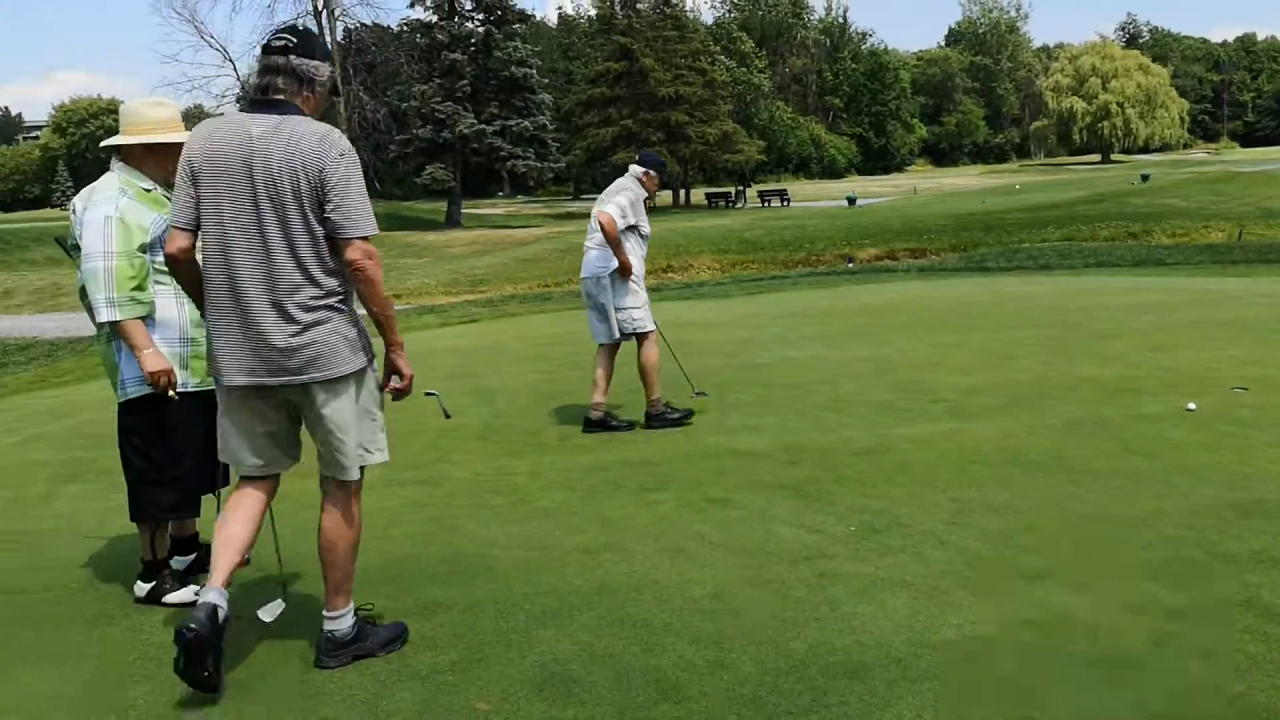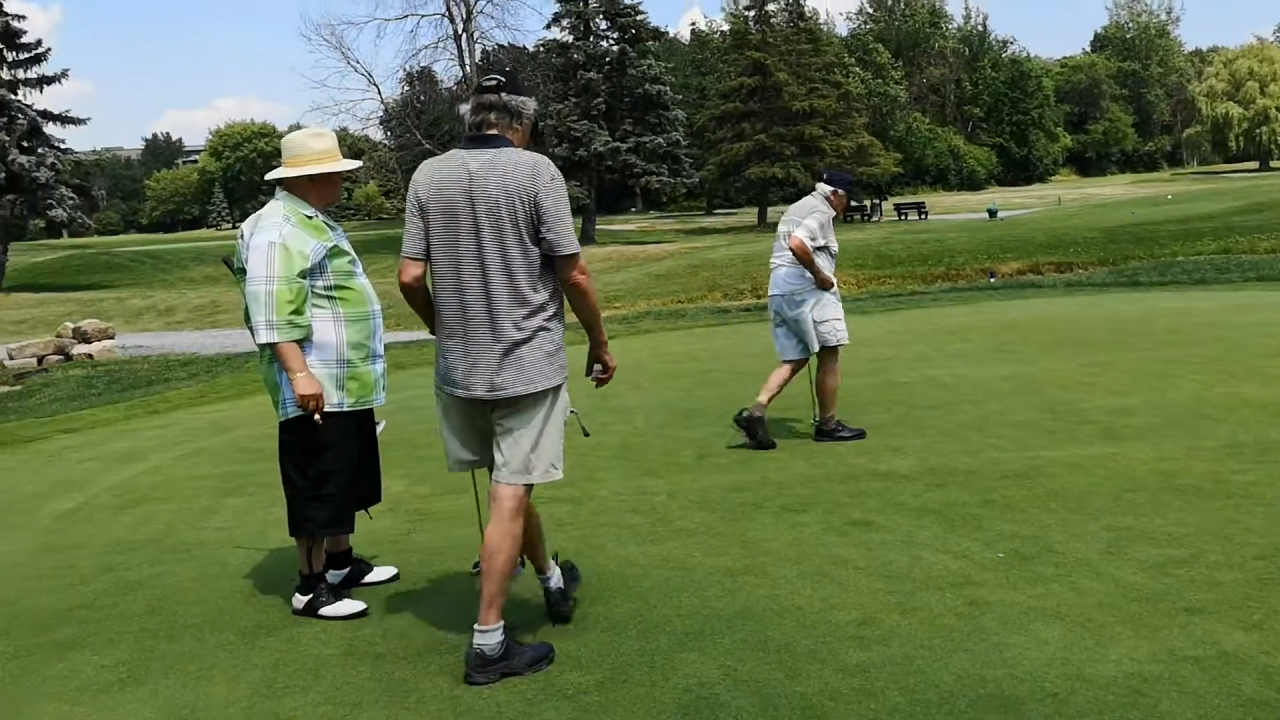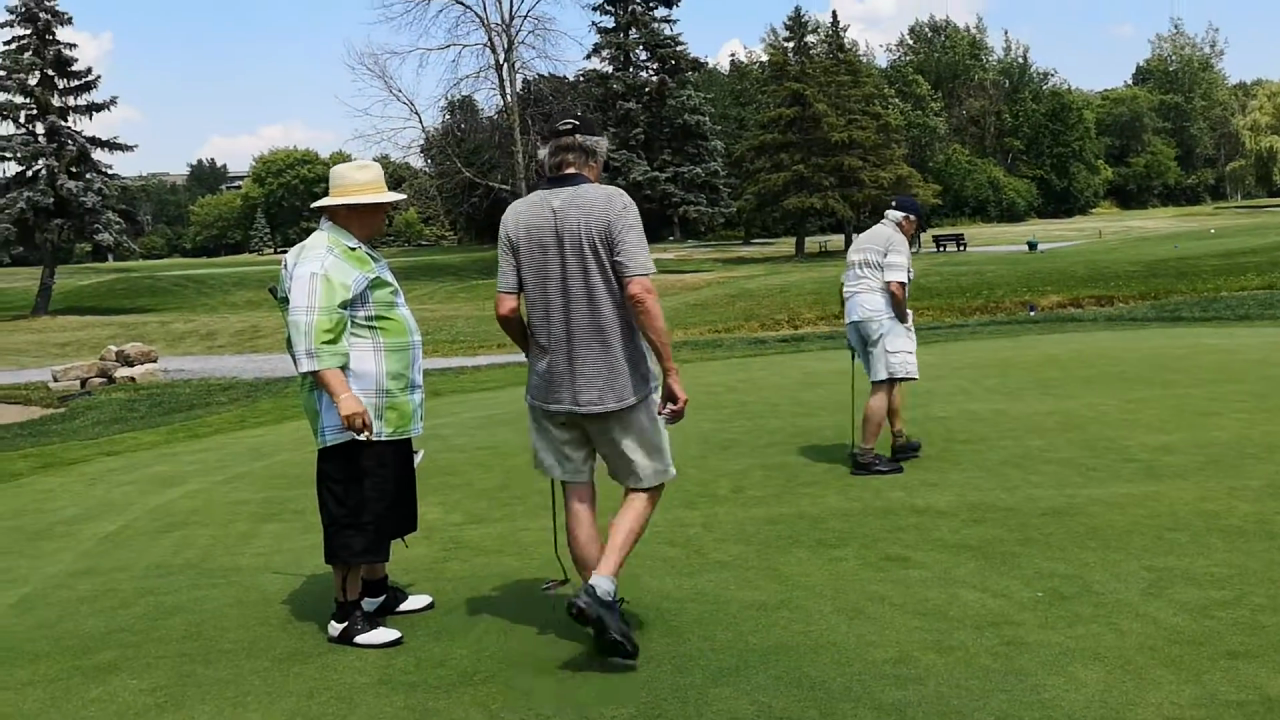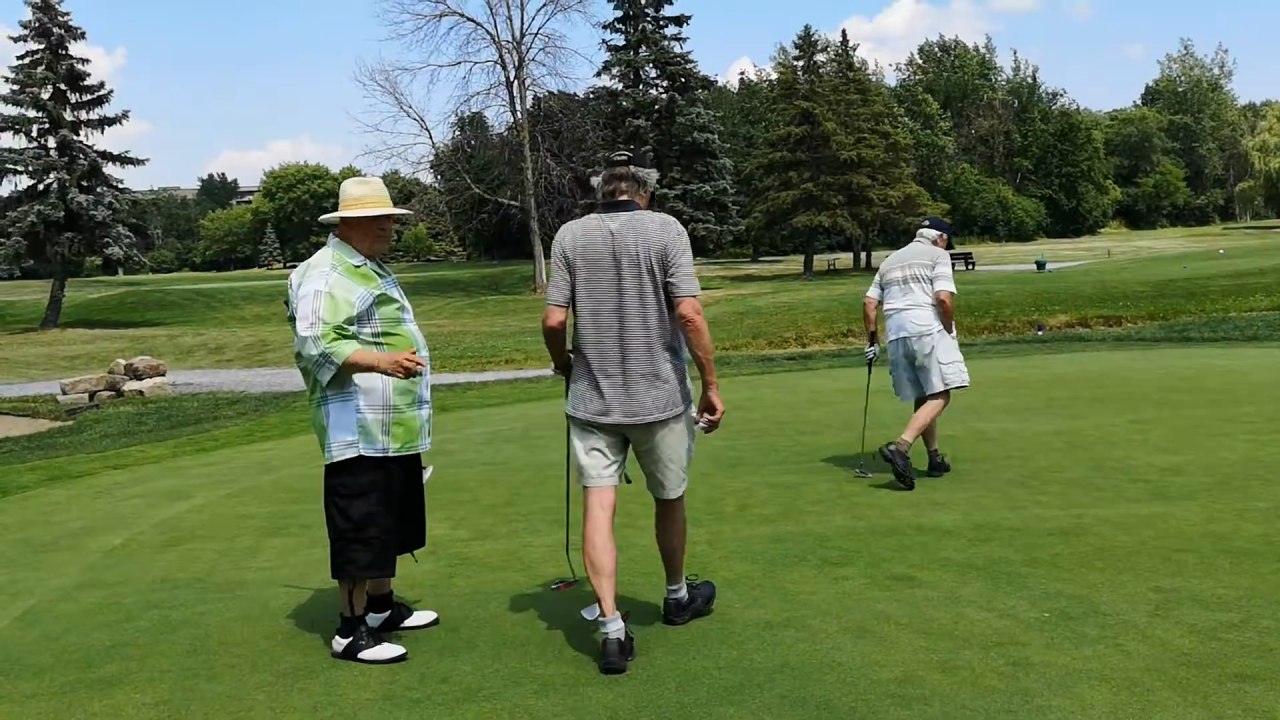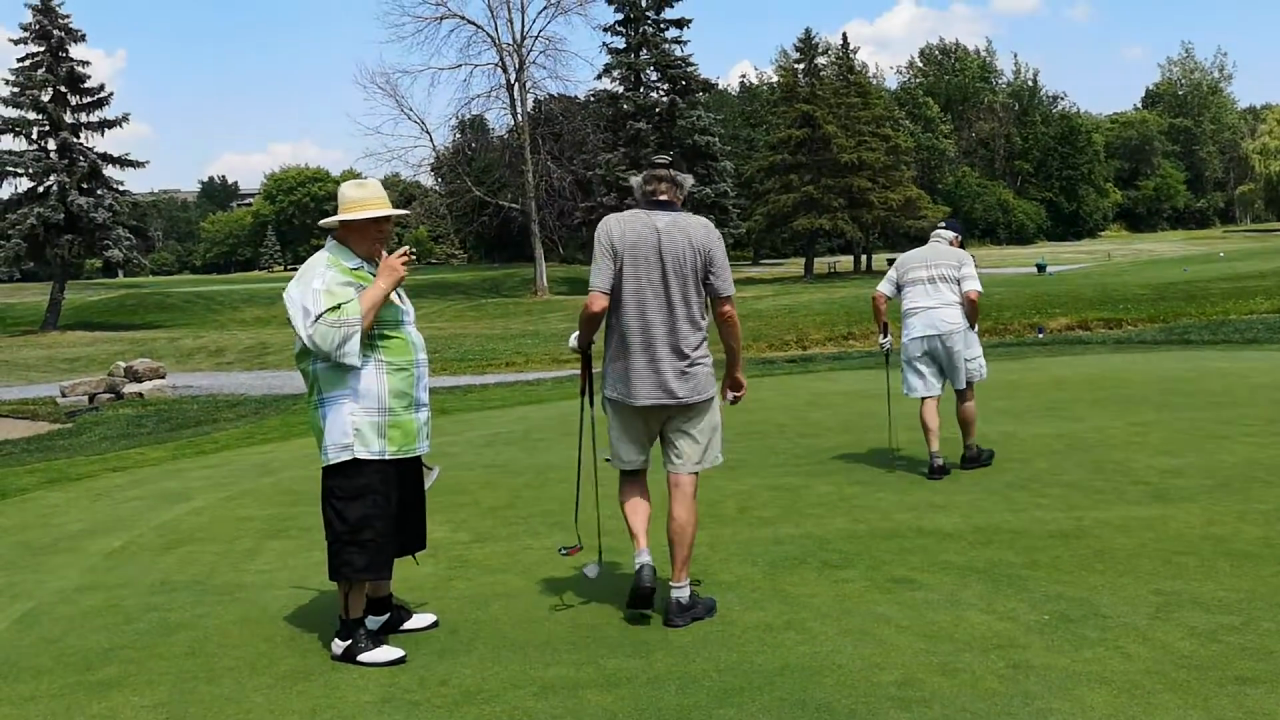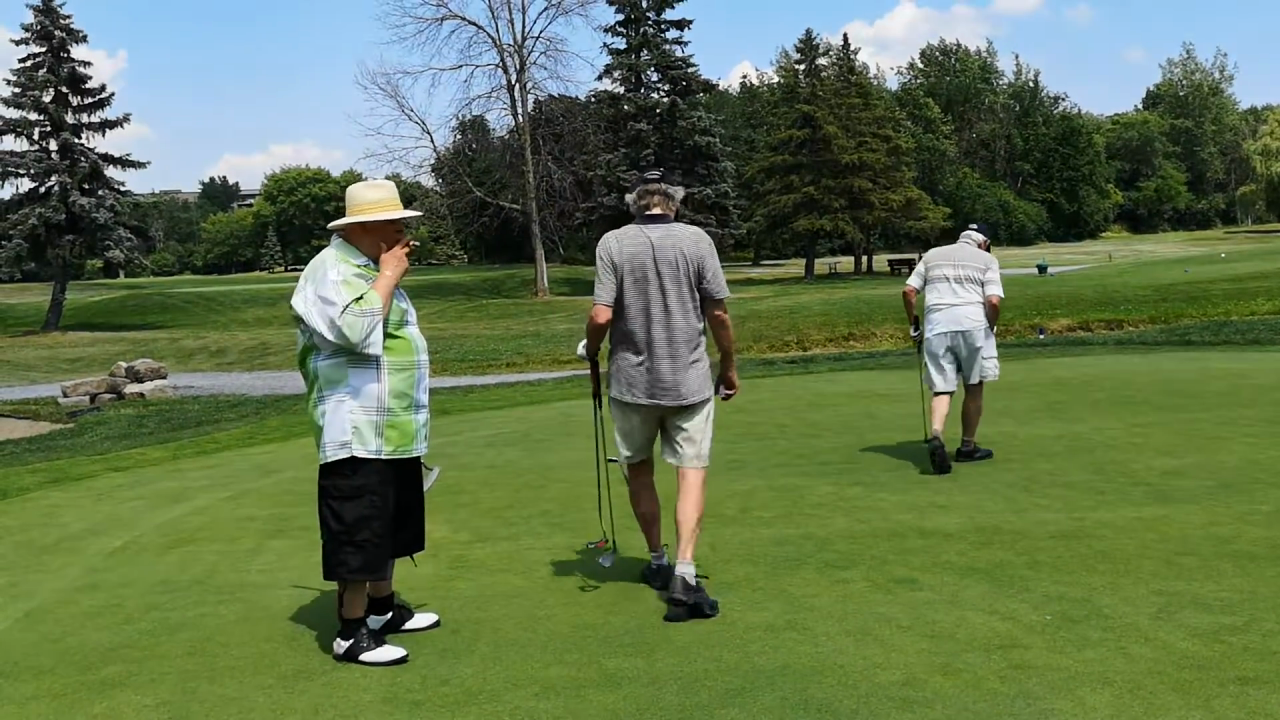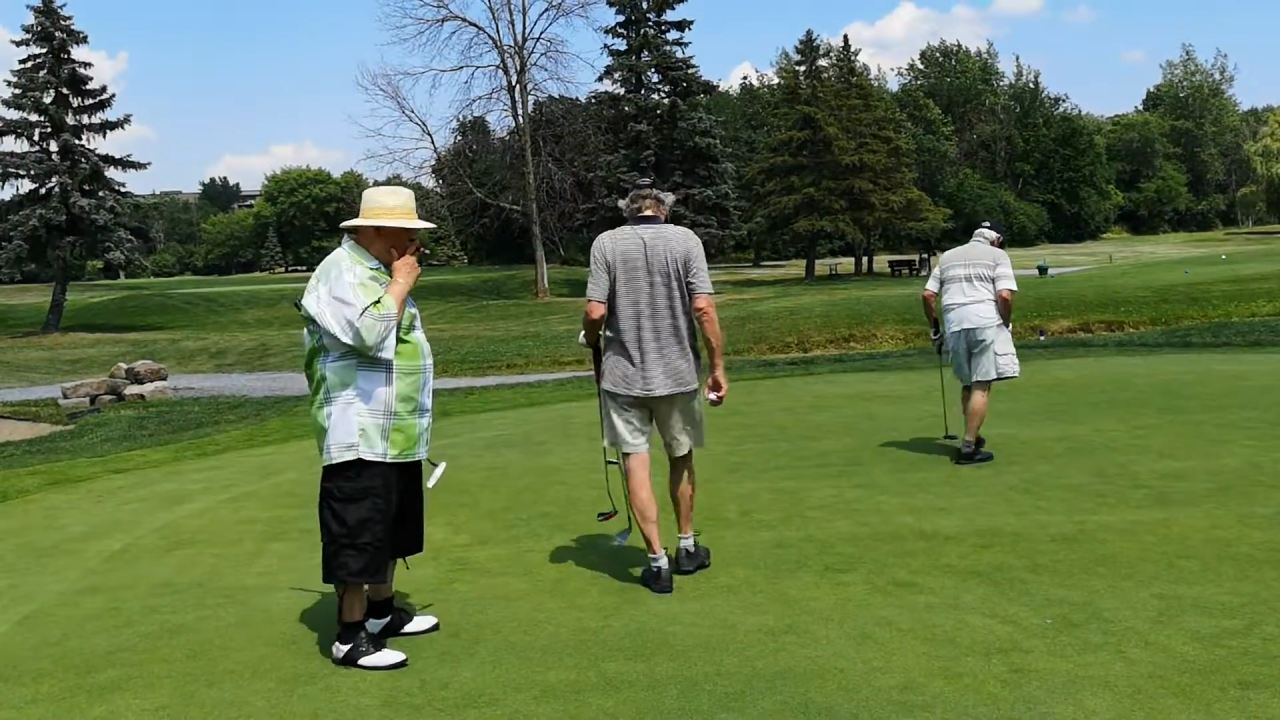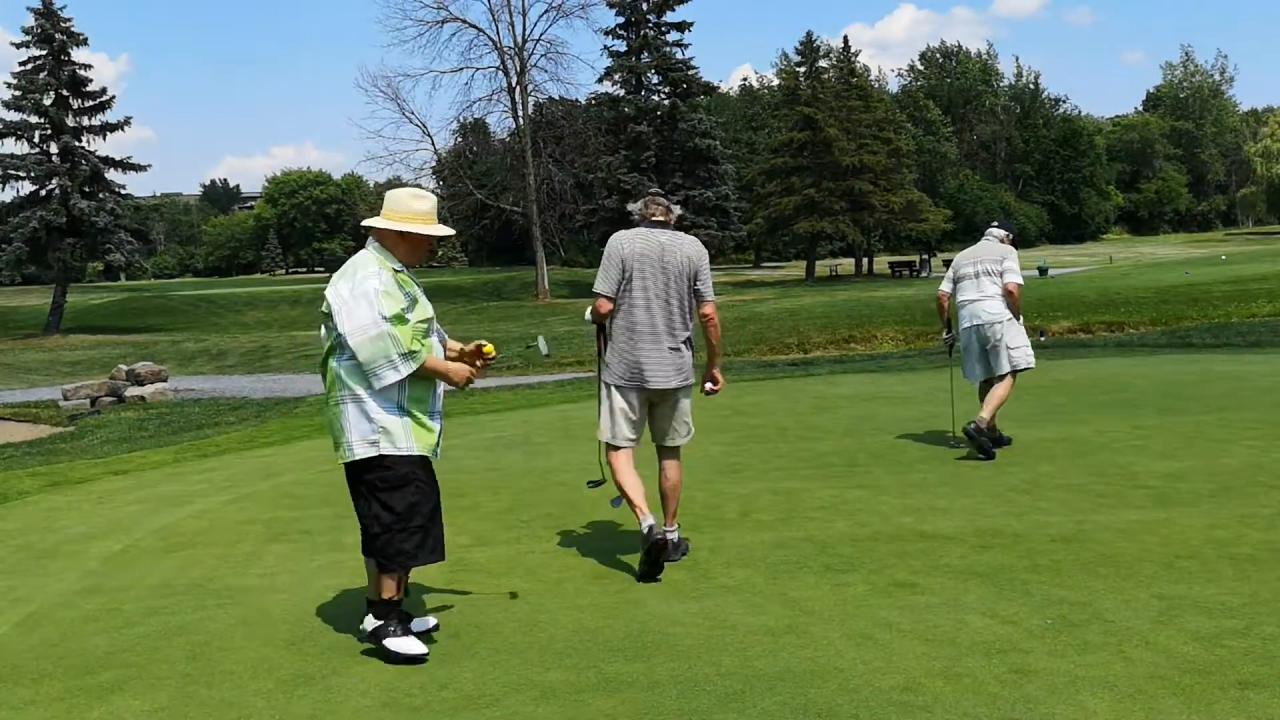
dt=0.4s
person 1, frame 1
left shoulder: (203, 140)
right shoulder: (326, 143)
left elbow: (177, 248)
right elbow: (359, 256)
right wrist: (396, 346)
left hip: (240, 354)
right hip: (325, 350)
left knee: (256, 482)
right knee: (343, 486)
left ankle: (211, 605)
right ankle: (340, 628)
person 1, frame 2
left shoulder: (428, 175)
right shoulder: (536, 171)
left elbow: (410, 276)
right elbow: (574, 274)
right wrist: (600, 343)
left hip: (460, 366)
right hip: (528, 363)
left knee: (509, 486)
right knee: (510, 496)
left ankle: (552, 584)
right ankle: (487, 642)
person 1, frame 3
left shoulder: (516, 215)
right shoulder: (613, 202)
left elbow: (506, 309)
right elbow: (640, 294)
right wrist: (671, 371)
left hip: (551, 387)
right hip: (619, 382)
left knee: (578, 499)
right knee: (646, 483)
left ankle: (599, 603)
right ankle: (601, 588)
person 1, frame 4
left shoulder: (570, 235)
right shoulder: (665, 229)
left elbow: (553, 321)
right elbow: (688, 313)
left wrist: (563, 364)
right wrist: (710, 385)
left hip: (592, 398)
right hip: (659, 395)
left knee: (598, 507)
right knee: (670, 498)
left ankle: (611, 628)
right ankle: (678, 596)
person 1, frame 5
left shoulder: (613, 227)
right shoulder: (703, 231)
left elbow: (596, 305)
right elbow: (725, 311)
left wrist: (582, 340)
right wrist: (735, 369)
left hip: (627, 380)
right hip: (690, 381)
left knee: (632, 474)
right knee: (682, 485)
left ankle: (642, 560)
right ankle: (680, 596)
person 1, frame 6
left shoulder: (612, 243)
right shoulder: (697, 239)
left elbow: (601, 316)
right elbow: (718, 314)
left wrist: (590, 348)
right wrist: (728, 368)
left hip: (631, 381)
right hip: (688, 381)
left knee: (639, 471)
right knee: (691, 475)
left ankle: (658, 562)
right ankle: (684, 575)
person 1, frame 7
left shoulder: (606, 243)
right shoulder: (686, 240)
left elbow: (596, 313)
right elbow: (704, 308)
left wrist: (590, 337)
right wrist: (717, 366)
left hip: (623, 374)
right hip: (678, 373)
left knee: (637, 465)
right knee: (682, 459)
left ankle: (658, 563)
right ankle: (686, 546)
person 1, frame 8
left shoulder: (621, 241)
right shoulder: (693, 247)
left elbow: (604, 307)
right elbow: (708, 313)
left wrist: (592, 316)
right wrist: (714, 364)
left hip: (625, 368)
right hip: (676, 368)
left knee: (619, 452)
right knee: (670, 453)
left ankle: (648, 526)
right ankle: (670, 535)
person 2, frame 1
left shoulder: (152, 196)
right shoulder: (111, 201)
right elbow: (111, 289)
right wrist: (146, 350)
left hip: (190, 366)
right hip: (158, 369)
left knee: (188, 465)
right knee: (160, 473)
left ankle: (186, 549)
right ankle: (153, 573)
person 2, frame 2
left shoulder: (313, 222)
right shoulder: (277, 228)
right elbow: (273, 311)
right wrist: (299, 373)
left hip: (346, 383)
right hip: (317, 386)
left knee: (344, 481)
right knee: (317, 488)
left ankle: (342, 564)
right ankle: (311, 586)
person 2, frame 3
left shoulder: (358, 253)
right shoulder: (321, 259)
right elbow: (313, 338)
right wrist: (343, 395)
left hip: (387, 411)
right hip: (355, 413)
left knee: (380, 508)
right knee: (354, 513)
left ankle: (377, 591)
right ankle: (347, 615)
person 2, frame 4
left shoulder: (370, 268)
right shoulder: (326, 273)
right elbow: (319, 344)
right wrist: (382, 362)
left hip: (394, 426)
right hip: (358, 428)
left knee: (387, 522)
right knee: (360, 527)
left ankle: (381, 607)
right ankle: (351, 630)
person 2, frame 5
left shoulder: (372, 268)
right shoulder: (324, 272)
right elbow: (332, 334)
right wrist: (383, 286)
left hip: (393, 429)
right hip: (356, 431)
left knee: (387, 524)
right knee: (358, 530)
left ankle: (382, 608)
right ankle: (351, 633)
person 2, frame 6
left shoulder: (372, 269)
right shoulder: (331, 269)
right elbow: (357, 330)
right wrist: (389, 277)
left hip: (394, 429)
right hip: (356, 430)
left knee: (389, 523)
right knee: (358, 529)
left ankle: (383, 608)
right ankle: (352, 632)
person 2, frame 7
left shoulder: (376, 270)
right shoulder: (342, 272)
right elbow: (372, 333)
right wrist: (402, 283)
left hip: (394, 430)
right hip: (360, 431)
left knee: (389, 525)
right knee: (358, 531)
left ankle: (382, 611)
right ankle: (350, 636)
person 2, frame 8
left shoulder: (395, 274)
right shoulder: (366, 276)
left elbow: (414, 339)
right elbow: (386, 351)
left wrist: (459, 351)
right wrist: (445, 370)
left hip: (399, 422)
right hip: (377, 424)
left knee: (391, 519)
right knee: (404, 515)
left ankle: (383, 607)
right ankle: (385, 614)
person 3, frame 1
left shoulder: (620, 190)
right shoulder: (630, 192)
right elbow: (605, 220)
left wrist: (622, 262)
right wrist: (623, 260)
left hip: (596, 274)
right hip: (614, 274)
left knee: (609, 343)
right knee: (647, 337)
left ankle: (597, 413)
right ankle: (656, 408)
person 3, frame 2
left shoulder: (798, 208)
right shoulder: (821, 212)
right elbow: (797, 245)
right wrist: (822, 275)
left hip: (781, 289)
right hip: (806, 289)
left knee: (794, 360)
right knee: (829, 355)
left ankle: (754, 412)
right ankle: (828, 425)
person 3, frame 3
left shoulder: (862, 238)
right shoulder: (897, 240)
left elbow: (846, 284)
right elbow: (895, 287)
right wrist: (904, 318)
left hip: (855, 316)
right hip: (882, 316)
left knee: (889, 381)
right knee: (885, 385)
left ankle: (900, 442)
right ankle: (865, 456)
person 3, frame 4
left shoulder: (890, 260)
right shoulder: (938, 255)
left elbow: (869, 303)
right elbow: (944, 298)
left wrist: (871, 340)
right wrist: (949, 330)
left hip: (896, 334)
right hip: (927, 330)
left knee: (923, 397)
right knee: (938, 397)
left ankle: (935, 459)
right ankle: (899, 447)
person 3, frame 5
left shoulder: (904, 259)
right shoulder: (960, 256)
left elbow: (879, 296)
right elbow: (972, 297)
left wrist: (883, 331)
right wrist: (971, 326)
left hip: (915, 333)
right hip: (952, 329)
left knee: (929, 396)
right knee: (965, 392)
left ankle: (936, 459)
right ankle: (970, 451)
person 3, frame 6
left shoulder: (932, 255)
right shoulder: (987, 259)
left elbow: (909, 291)
right elbow: (993, 301)
left wrist: (914, 325)
right wrist: (990, 327)
left hip: (937, 328)
right hip: (972, 326)
left knee: (942, 390)
right knee: (974, 387)
left ankle: (936, 436)
right ankle: (967, 447)
person 3, frame 7
left shoulder: (947, 256)
right shoulder: (998, 255)
left elbow: (928, 295)
right elbow: (1005, 295)
left wrist: (934, 327)
right wrist: (1006, 324)
left hip: (955, 326)
right hip: (986, 324)
left knee: (970, 383)
right knee: (981, 386)
left ankle: (971, 437)
right ankle: (968, 447)
person 3, frame 8
left shoulder: (961, 257)
right shoulder: (1006, 251)
left elbow: (942, 295)
right elbow: (1011, 289)
left wrist: (947, 327)
right wrist: (1017, 318)
left hip: (968, 323)
right hip: (998, 319)
left knee: (986, 379)
right knee: (1006, 377)
left ankle: (992, 434)
right ankle: (979, 424)
